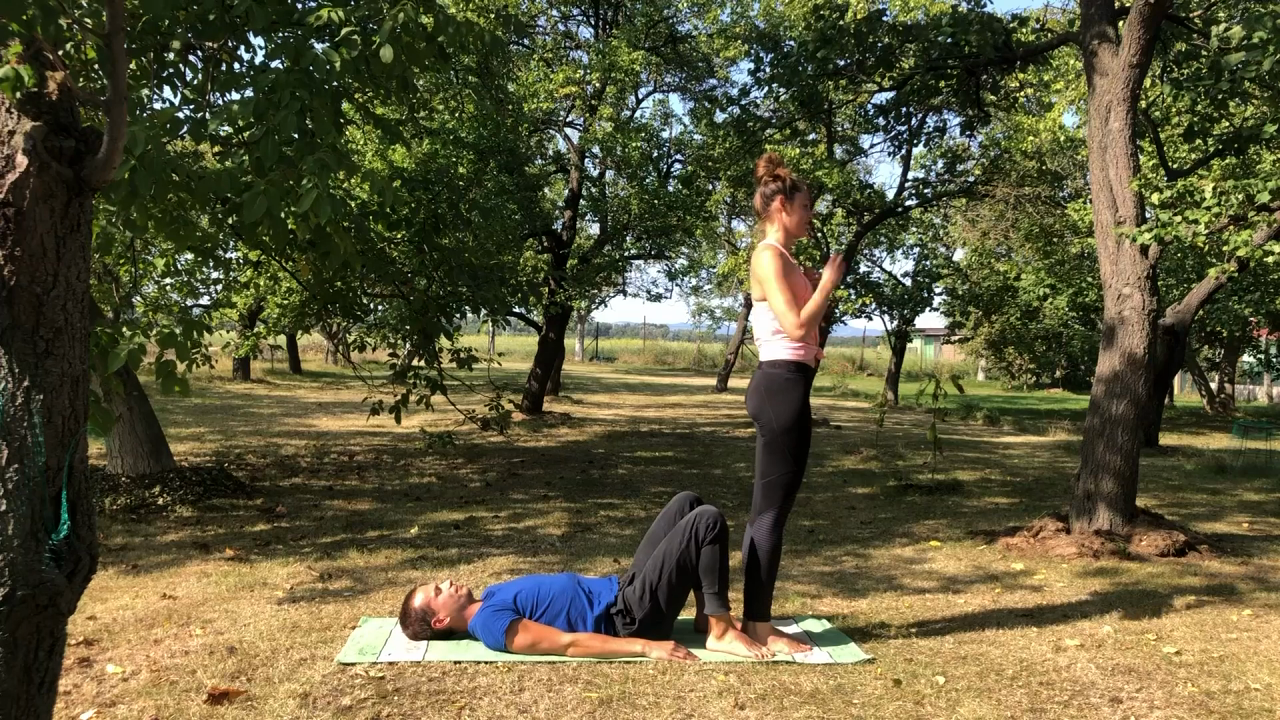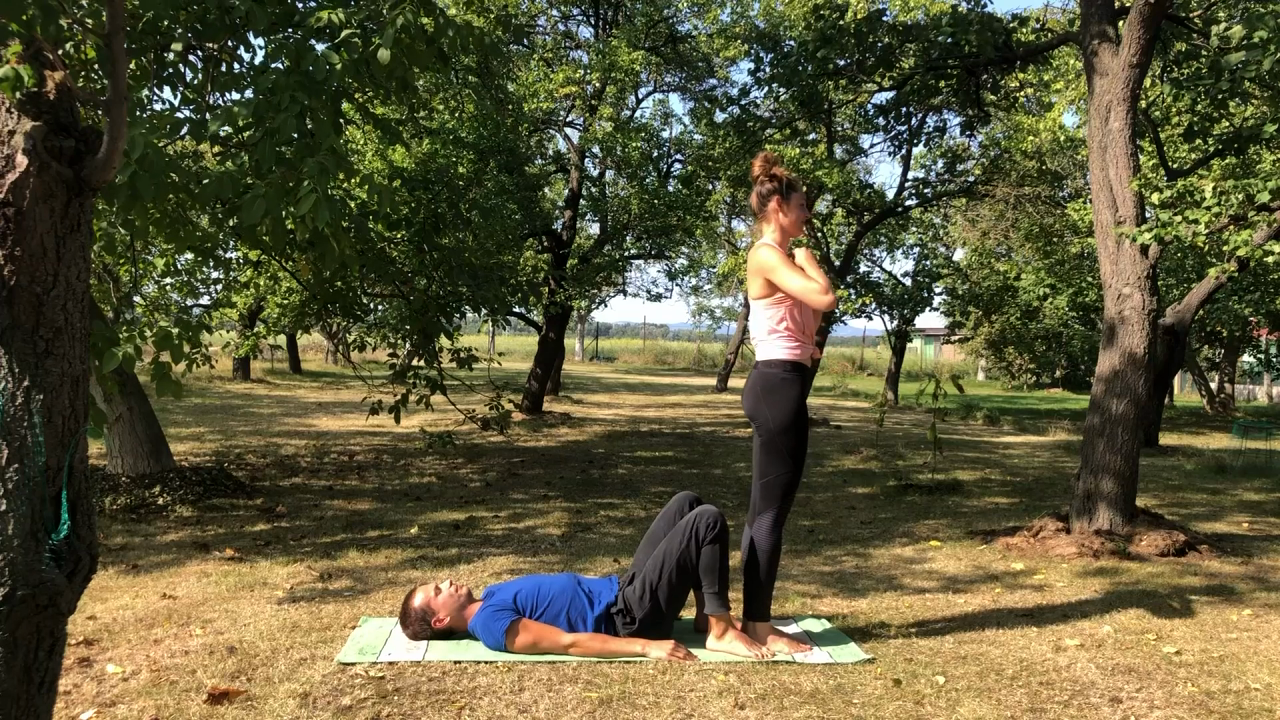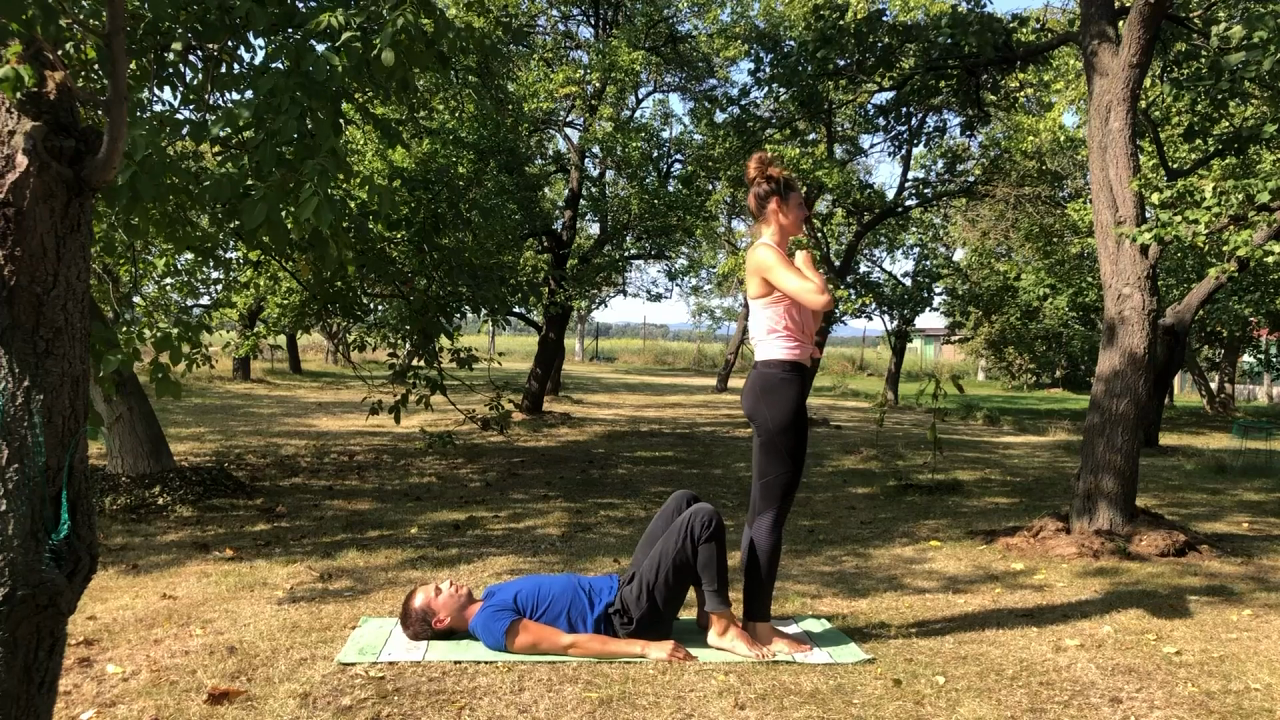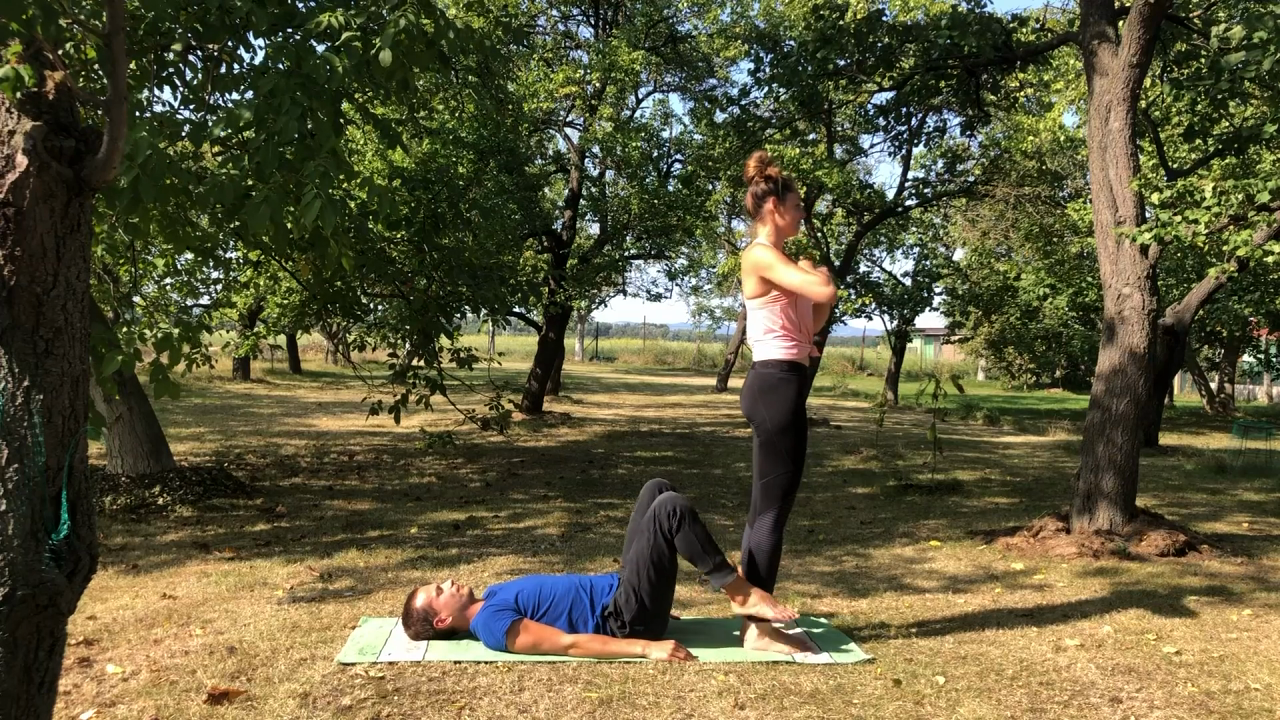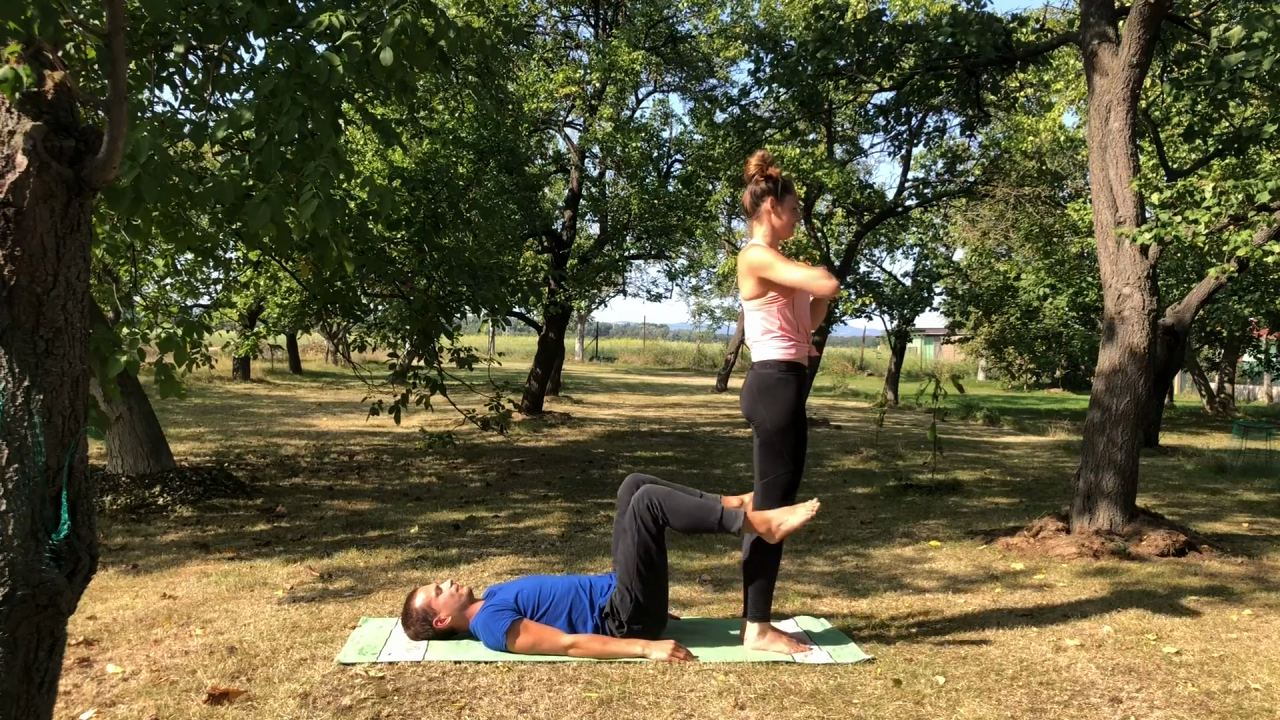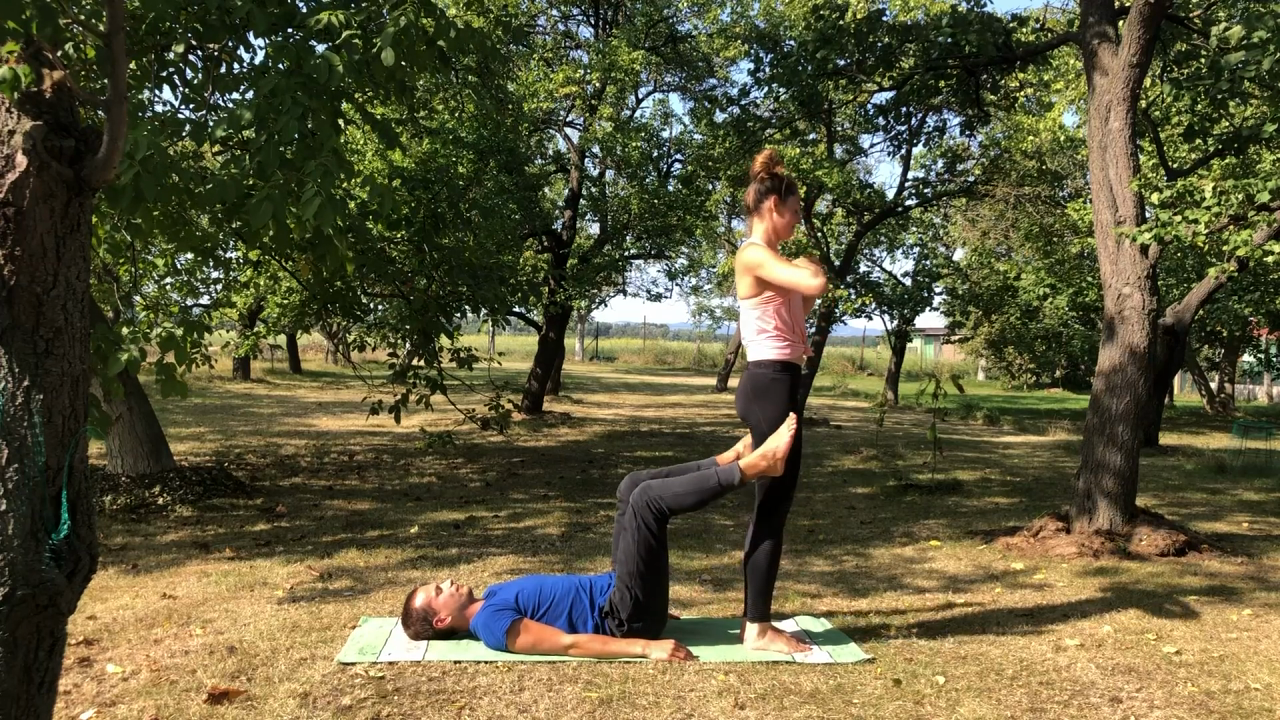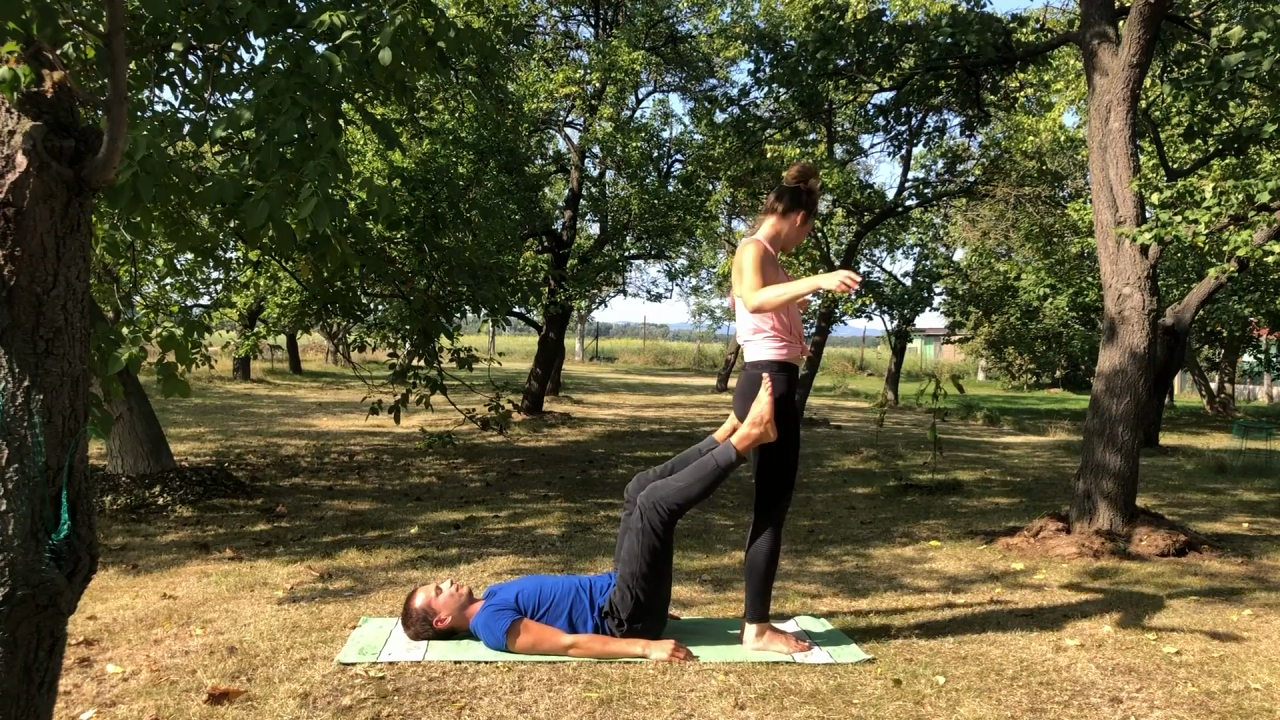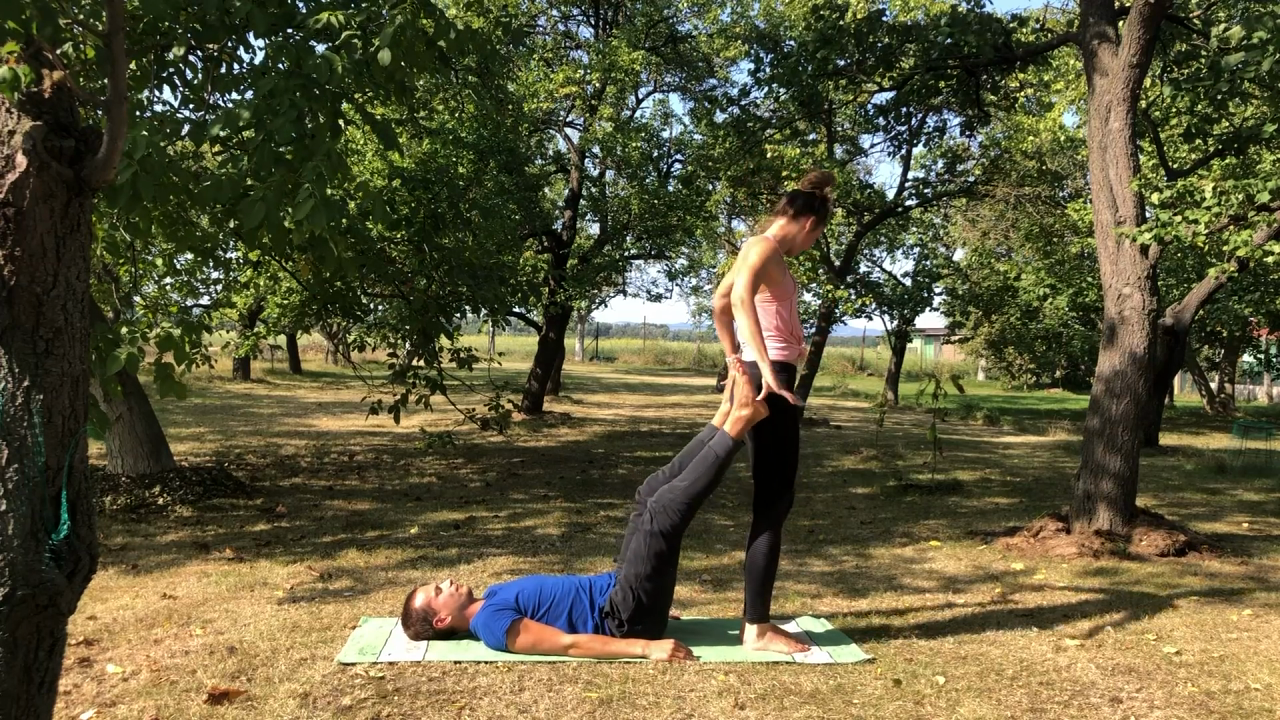
dt=0.3s
person 1, frame 1
left shoulder: (783, 258)
right shoulder: (769, 256)
right elbow: (797, 326)
left wrist: (819, 287)
right wrist: (827, 282)
left hip: (784, 383)
right hip: (782, 385)
left knee: (768, 509)
right knee: (772, 510)
left ankle: (756, 619)
right ankle: (757, 628)
person 1, frame 2
left shoulder: (780, 258)
right shoulder: (767, 254)
left elbow: (807, 320)
right elbow: (826, 298)
left wrist: (804, 261)
right wrist: (808, 259)
left hip: (780, 383)
right hip: (779, 384)
left knee: (766, 508)
right knee: (771, 510)
left ankle: (754, 619)
right ankle: (757, 626)
person 1, frame 3
left shoulder: (778, 257)
right shoulder: (765, 254)
left elbow: (810, 320)
right elbow: (822, 299)
left wrist: (807, 271)
right wrist: (807, 265)
left hip: (779, 383)
right hip: (779, 384)
left knee: (765, 509)
right knee: (771, 510)
left ankle: (755, 619)
right ankle: (757, 627)
person 1, frame 4
left shoulder: (774, 258)
right shoulder: (761, 255)
left elbow: (812, 320)
right elbow: (826, 291)
left wrist: (813, 279)
right wrist: (814, 270)
left hip: (779, 384)
right hip: (778, 385)
left knee: (766, 509)
right knee: (772, 509)
left ankle: (755, 617)
right ankle: (759, 627)
person 1, frame 5
left shoulder: (773, 258)
right shoulder: (757, 256)
left elbow: (808, 320)
right elbow: (828, 284)
left wrist: (814, 287)
right wrist: (812, 272)
left hip: (778, 384)
right hip: (776, 384)
left knee: (766, 508)
right knee: (773, 509)
left ankle: (754, 619)
right ankle: (758, 629)
person 1, frame 6
left shoulder: (768, 257)
right shoulder: (754, 254)
left elbow: (798, 309)
right elbow: (817, 284)
left wrist: (803, 274)
right wrist: (808, 267)
left hip: (774, 383)
right hip: (771, 384)
left knee: (769, 504)
right knee: (773, 505)
left ankle: (756, 618)
right ankle: (758, 628)
person 1, frame 7
left shoulder: (766, 252)
right shoulder: (753, 249)
right elbow: (752, 299)
left wrist: (802, 289)
right wrist: (814, 282)
left hip: (772, 382)
right hip: (769, 383)
left knee: (772, 507)
right knee: (771, 508)
left ankle: (759, 619)
right ankle: (758, 628)
person 1, frame 8
left shoulder: (765, 252)
right shoulder: (764, 247)
left elbow: (721, 301)
right elbow: (739, 298)
left wrist: (735, 358)
right wrist: (765, 369)
left hip: (769, 385)
right hip: (769, 388)
left knee: (776, 503)
right knee: (771, 506)
left ankle: (757, 617)
right ankle: (756, 627)
person 2, frame 1
left shoulder: (491, 598)
right shoulder: (491, 625)
right elbow: (568, 643)
right wrist: (646, 646)
left hip: (621, 591)
right hip: (631, 616)
left knee: (688, 504)
right knee: (708, 521)
left ankle: (707, 614)
right ankle: (721, 630)
person 2, frame 2
left shoulder: (490, 598)
right shoulder: (491, 625)
right elbow: (569, 642)
right wrist: (646, 647)
left hip: (620, 589)
right hip: (630, 617)
left knee: (687, 503)
right knee: (708, 521)
left ankle: (707, 612)
right ankle: (719, 629)
person 2, frame 3
left shoulder: (491, 597)
right shoulder: (490, 625)
right elbow: (568, 643)
right wrist: (645, 648)
left hip: (618, 590)
right hip: (630, 618)
left knee: (684, 503)
right knee: (704, 517)
left ankle: (709, 611)
right ankle: (721, 626)
person 2, frame 4
left shoulder: (494, 597)
right shoulder: (492, 625)
right elbow: (569, 643)
right wrist: (646, 649)
left hip: (615, 588)
right hip: (626, 618)
left knee: (658, 490)
right knee: (671, 507)
left ankle: (725, 580)
right ankle: (739, 593)
person 2, frame 5
left shoulder: (492, 599)
right shoulder: (491, 624)
right elbow: (570, 644)
right wrist: (648, 648)
left hip: (612, 591)
right hip: (626, 619)
left knee: (635, 487)
right knee: (647, 500)
left ankle: (740, 509)
right ankle: (755, 522)
person 2, frame 6
left shoulder: (493, 599)
right shoulder: (491, 624)
right elbow: (568, 643)
right wrist: (646, 647)
left hip: (611, 593)
right hip: (626, 618)
left knee: (633, 487)
right knee: (646, 498)
left ankle: (734, 460)
right ankle: (750, 468)
person 2, frame 7
left shoulder: (493, 599)
right shoulder: (491, 624)
right elbow: (569, 644)
right wrist: (646, 647)
left hip: (615, 593)
right hip: (625, 618)
left knee: (642, 489)
right knee: (653, 502)
left ankle: (731, 434)
right ankle: (743, 442)
person 2, frame 8
left shoulder: (492, 600)
right shoulder: (491, 624)
right elbow: (570, 644)
right wrist: (646, 648)
left hip: (614, 591)
right hip: (625, 617)
left knee: (654, 492)
right knee: (664, 508)
left ankle: (726, 418)
right ankle: (735, 426)
